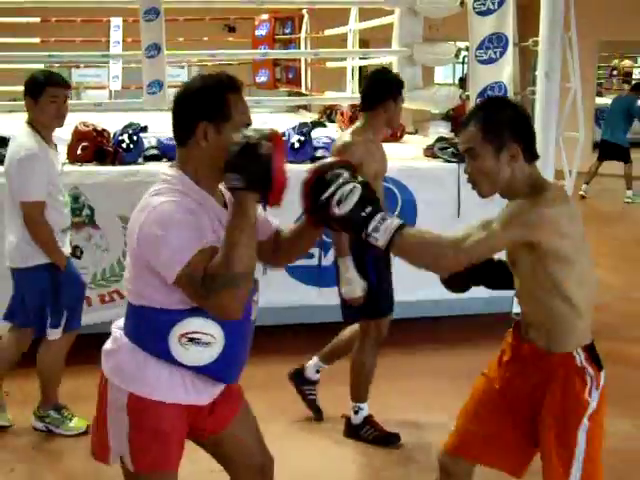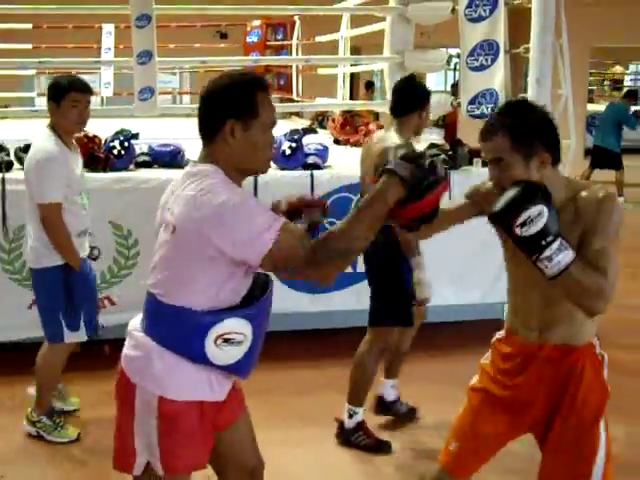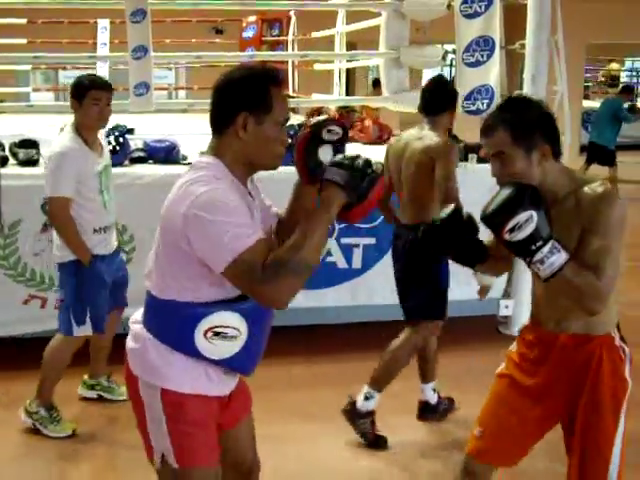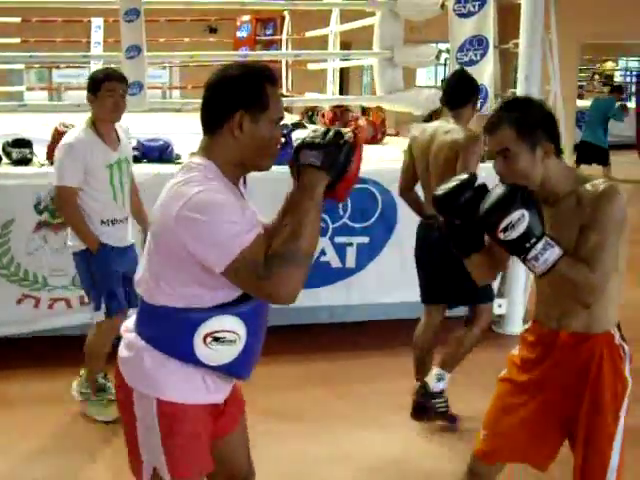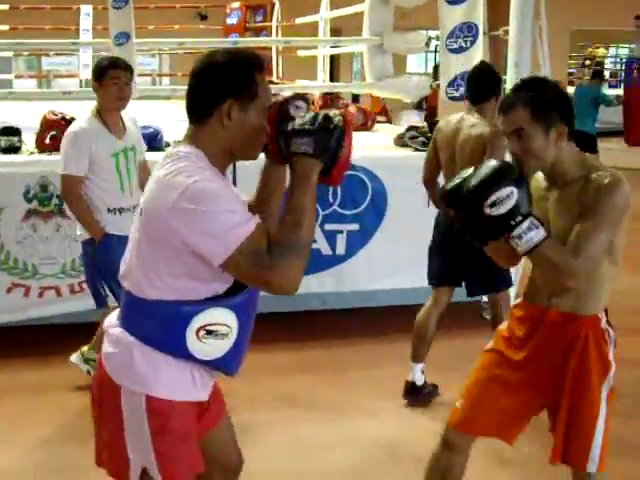
dt=0.2s
person 1, frame 1
left shoulder: (206, 197)
right shoulder: (170, 210)
left elbow: (277, 251)
right elbow: (227, 302)
right wrist: (246, 200)
left hip: (204, 378)
right hip: (148, 384)
person 1, frame 2
left shoulder: (198, 183)
right shoulder: (219, 203)
right elbow: (319, 266)
left wrist: (277, 216)
right wrist: (390, 186)
left hip: (202, 374)
right hip: (166, 381)
person 1, frame 3
left shoulder: (237, 186)
right shoulder: (210, 198)
left elbow: (282, 241)
right elbow: (276, 288)
left wrist: (312, 181)
right wrist: (332, 198)
left hip: (215, 370)
right hip: (174, 377)
person 1, frame 4
left shoulder: (217, 187)
right shoulder: (202, 200)
left elbow: (263, 252)
right elbow: (280, 284)
left wrist: (304, 186)
right wrist: (315, 183)
left hip: (206, 377)
right hip: (167, 386)
person 1, frame 5
left shoulder: (193, 170)
right shoulder: (196, 190)
left elbow: (256, 236)
right elbow: (284, 274)
left wrist: (276, 165)
right wrist: (309, 169)
left hip: (184, 372)
right hip: (150, 382)
person 2, frame 1
left shoulder: (542, 209)
right shoulder: (526, 198)
left elbow: (454, 257)
left wrist: (366, 217)
right wrist: (498, 273)
left hip: (567, 369)
right hip: (521, 350)
person 2, frame 2
left shoulder: (600, 206)
right shoulder: (501, 197)
left elbow: (597, 298)
right elbow: (437, 220)
left wrist: (545, 240)
left hip: (573, 365)
right hip: (511, 354)
person 2, frame 3
left shoulder: (603, 203)
right shoulder: (518, 198)
left elbow: (594, 299)
right elbow: (496, 266)
left wrist: (535, 245)
left hip: (594, 356)
right hip: (535, 347)
person 2, frame 4
left shoulder: (603, 199)
right shoulder: (519, 198)
left elbow: (590, 290)
right elbow: (482, 273)
left wrist: (531, 241)
left hip: (595, 354)
right hip: (537, 346)
person 2, frame 5
left shoulder: (608, 188)
right shoulder: (526, 179)
left elbow: (572, 273)
left wrist: (517, 217)
right wrist: (480, 223)
left hip: (580, 337)
right hip: (524, 324)
right knee: (456, 434)
person 3, frame 1
left shoulder: (374, 143)
right shoulder: (350, 147)
right wrist: (347, 270)
left hip: (373, 239)
right hip: (357, 242)
left knee: (371, 325)
right knee: (374, 330)
left ankle: (309, 372)
right ankle: (358, 417)
person 3, frame 2
left shoulder: (377, 140)
right shoulder: (401, 148)
right wrist: (419, 266)
left hip: (380, 238)
right hip: (391, 245)
left knee: (413, 316)
right knee: (381, 334)
left ankle: (388, 394)
right ankle: (350, 422)
person 3, frame 3
left shoulder: (399, 141)
right shoulder: (444, 146)
left elbow: (383, 198)
right elbow: (450, 205)
right wrist: (477, 252)
left hip: (404, 238)
right hip: (428, 239)
left knee: (427, 323)
right knee: (418, 332)
left ankle: (430, 399)
right ankle: (363, 405)
person 3, frame 4
left shoulder: (421, 135)
right shoulder: (469, 138)
left elbow: (405, 188)
left hip: (427, 230)
left knee: (432, 314)
right knee: (481, 315)
left ankle: (424, 396)
right ankle: (434, 383)
person 3, frame 5
left shoulder: (445, 126)
right shoulder: (493, 132)
left elbow: (429, 179)
left hip: (446, 220)
left knee: (438, 299)
right knee: (499, 298)
left ankle: (416, 379)
person 4, frame 1
left shoulder: (40, 140)
right shoulder: (30, 152)
right elbow: (34, 218)
left wrist: (61, 252)
right wrist: (62, 262)
left hip: (38, 254)
right hip: (39, 258)
right knee: (58, 334)
right ankle: (48, 409)
person 4, frame 2
left shoulder: (67, 143)
right shoulder: (48, 154)
right elbow: (49, 219)
right wrist: (75, 262)
left hip: (72, 253)
right hip: (56, 260)
left knee: (77, 327)
right knee: (62, 338)
left ankle: (48, 388)
right ankle: (41, 414)
person 4, frame 3
left shoulder: (99, 141)
right shoulder: (65, 152)
right elbow: (58, 213)
left wrist: (113, 241)
right wrist: (86, 257)
left hip: (107, 248)
right hip: (81, 255)
left knee: (112, 313)
right knee: (76, 331)
left ankle: (97, 378)
right ankle: (39, 405)
person 4, frame 4
left shoulder: (123, 136)
right shoulder: (75, 144)
right elbow: (65, 202)
left wrist: (147, 228)
right wrist: (95, 245)
left hip: (124, 241)
right hip: (94, 246)
left knee: (116, 316)
right knee: (111, 317)
left ankle: (95, 376)
right ankle: (89, 382)
person 4, frame 5
left shoulder: (132, 125)
right shoulder: (81, 133)
right elbow: (71, 192)
right wrist: (98, 234)
left hip: (132, 230)
right hip: (103, 235)
left ankle: (92, 354)
right ankle: (92, 356)
